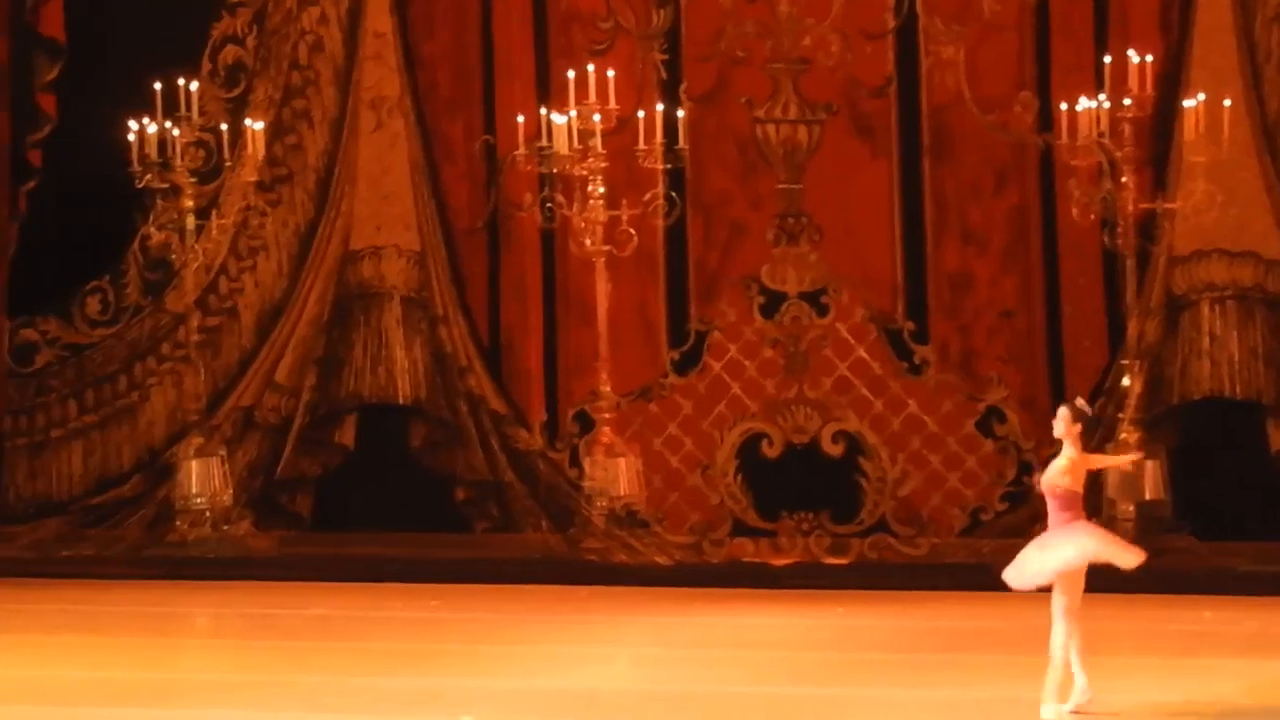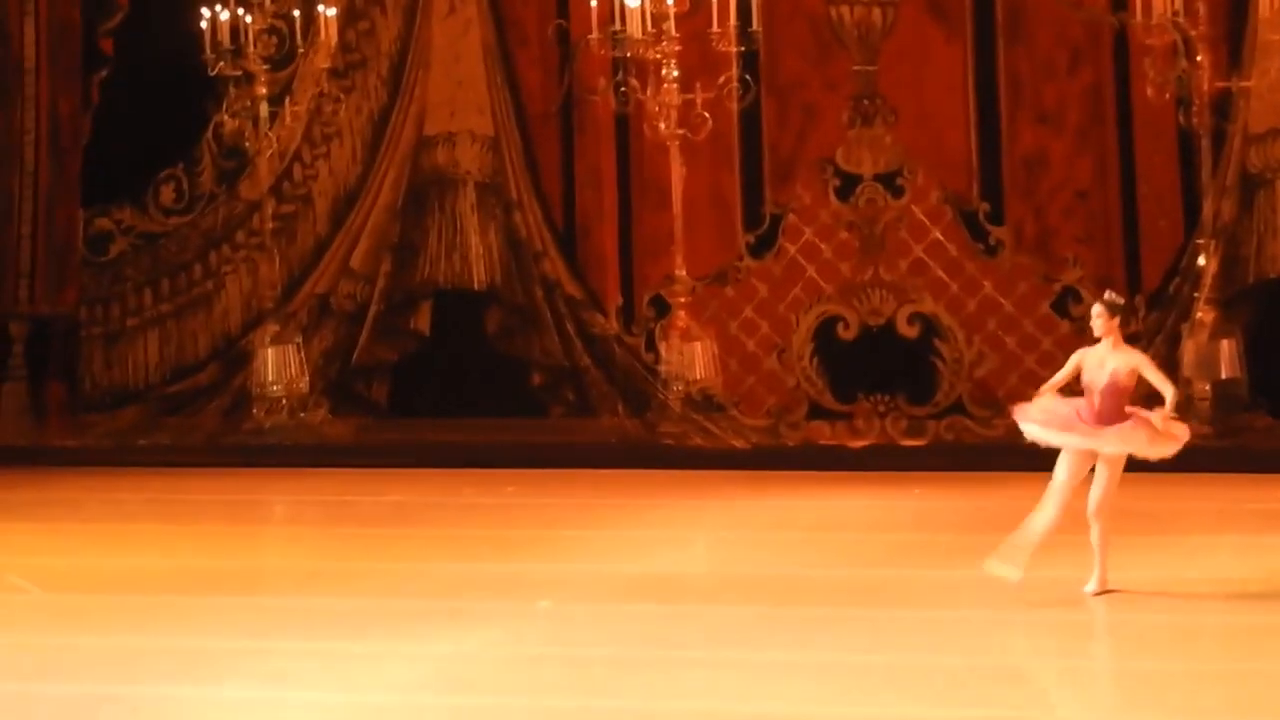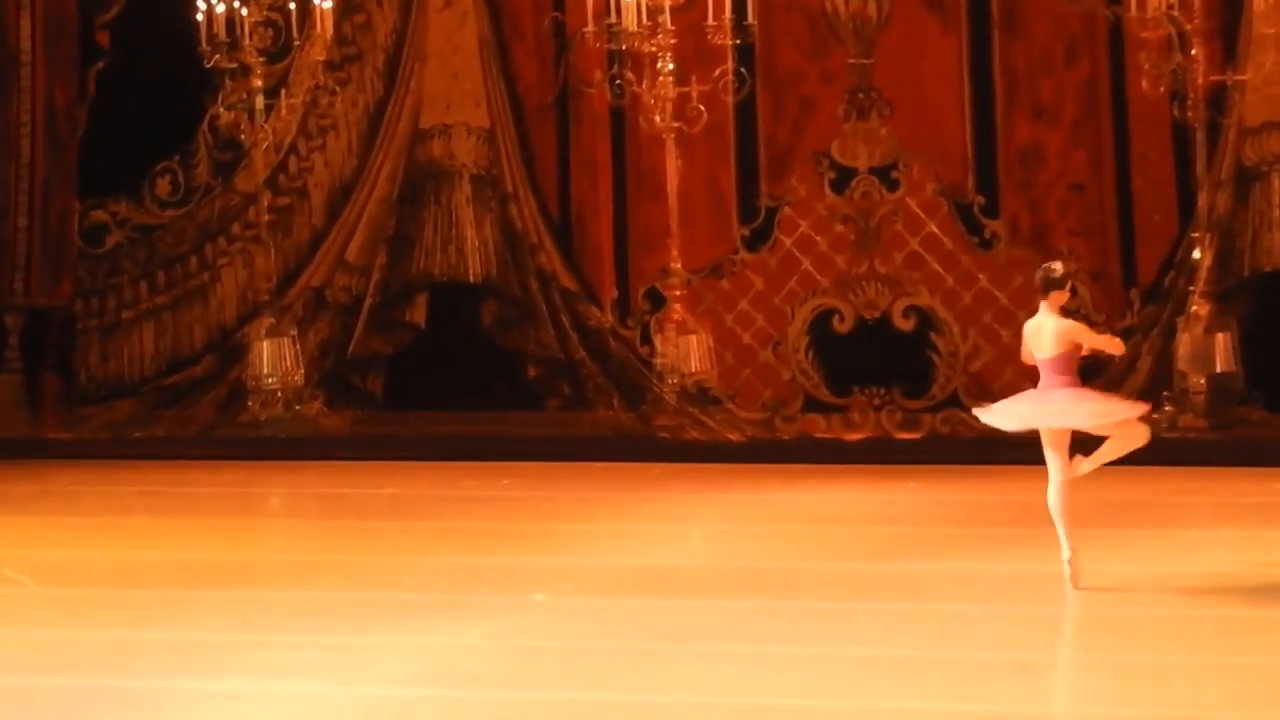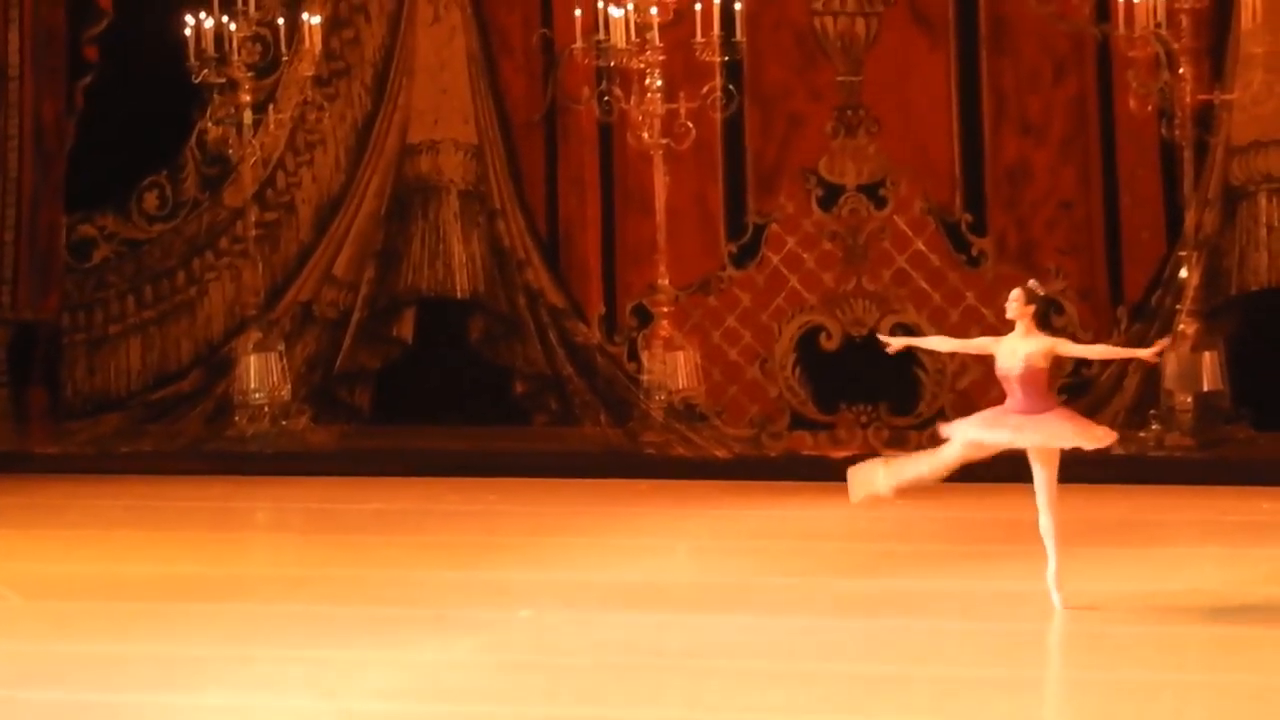
dt=0.7s
person 1, frame 1
left shoulder: (1070, 460)
right shoulder: (1072, 456)
left elbow: (1062, 473)
right elbow: (1103, 460)
right wrist: (1124, 459)
left hip: (1072, 538)
right hip: (1061, 542)
left knee: (1063, 614)
right knee: (1063, 616)
left ankle: (1052, 692)
right ankle: (1080, 685)
person 1, frame 2
left shoulder: (1135, 358)
right shoulder: (1084, 355)
left elbow: (1169, 390)
right elbow: (1053, 383)
left wrist: (1166, 410)
right wrist: (1042, 402)
left hip: (1116, 435)
right hip: (1083, 429)
left knee: (1097, 508)
right knee: (1057, 495)
left ankle: (1100, 575)
right ankle: (1017, 554)
person 1, frame 3
left shoulder: (1030, 326)
right shoulder: (1070, 327)
right elbow: (1118, 349)
right wrist: (1104, 340)
left hip: (1046, 402)
right hip: (1070, 401)
left knee: (1057, 479)
right knee: (1138, 433)
left ankle: (1066, 548)
right ankle: (1085, 465)
person 1, frame 4
left shoulder: (1045, 343)
right shoulder: (998, 343)
left elbow: (1093, 349)
right elbow: (949, 343)
left wrist: (1139, 353)
right wrist: (908, 341)
left hip: (1044, 423)
right hip: (1009, 421)
left knee: (1046, 503)
right knee: (953, 452)
left ankle: (1053, 575)
right ankle: (885, 477)
